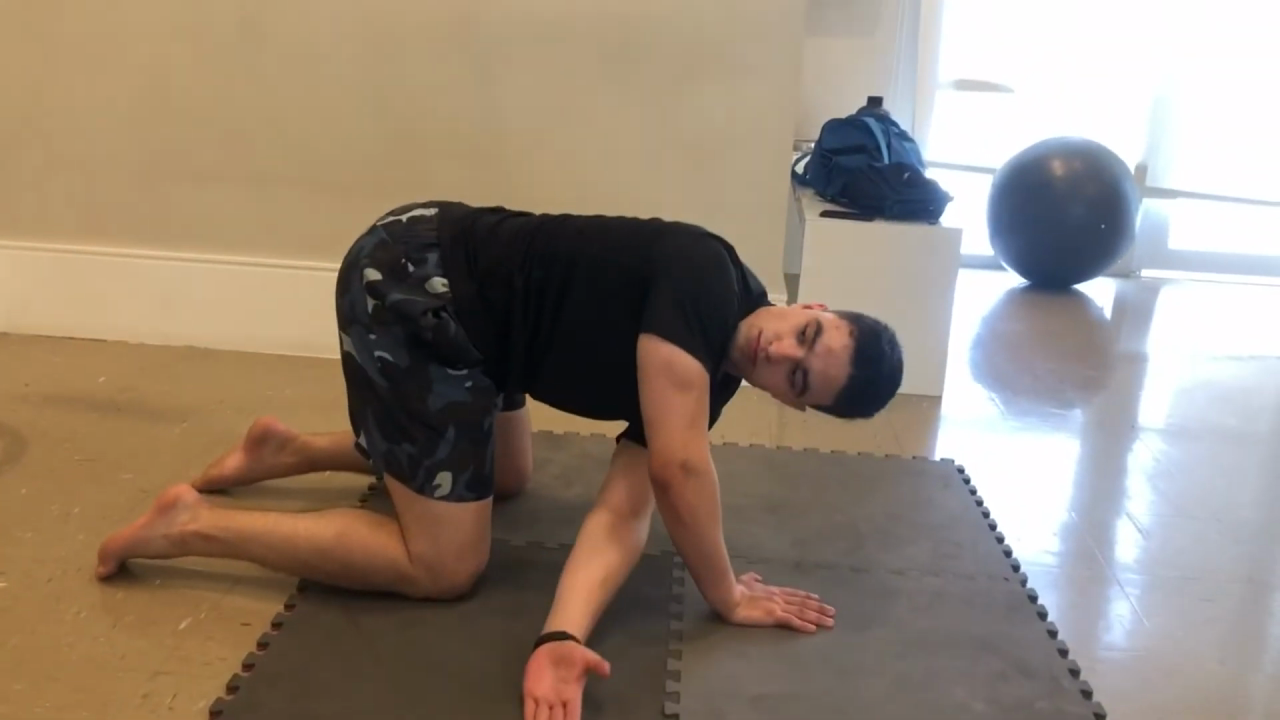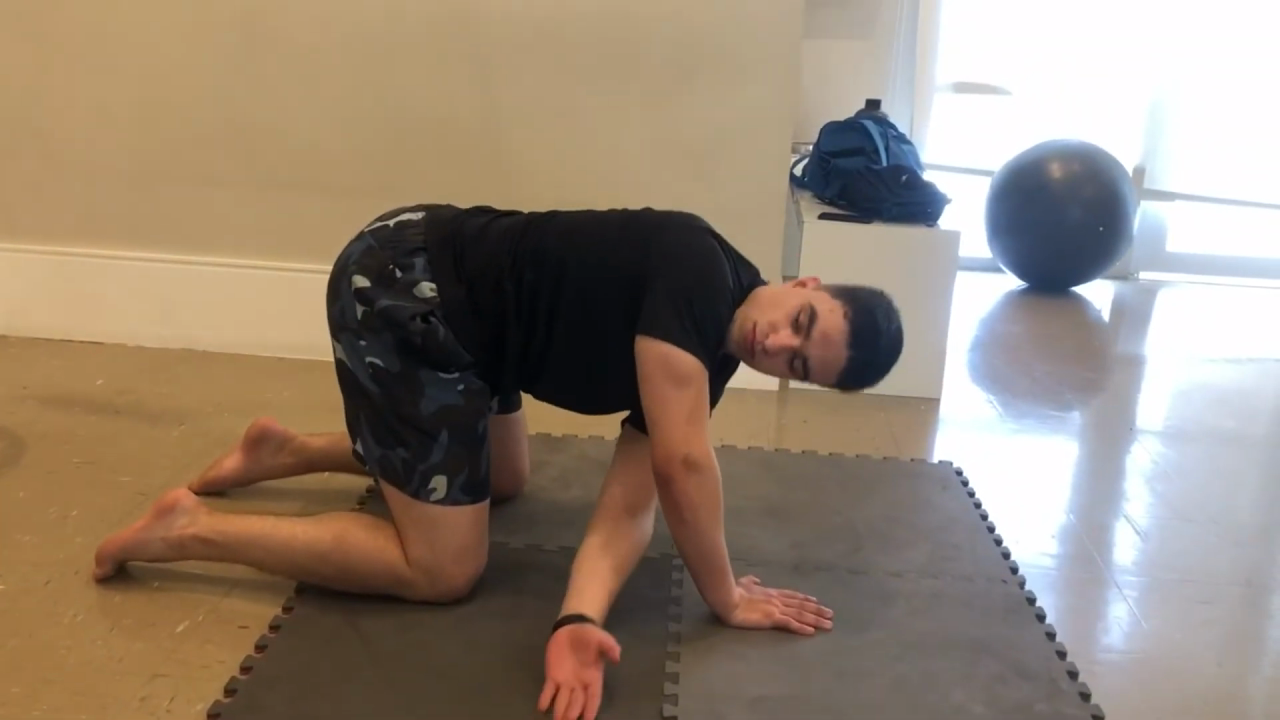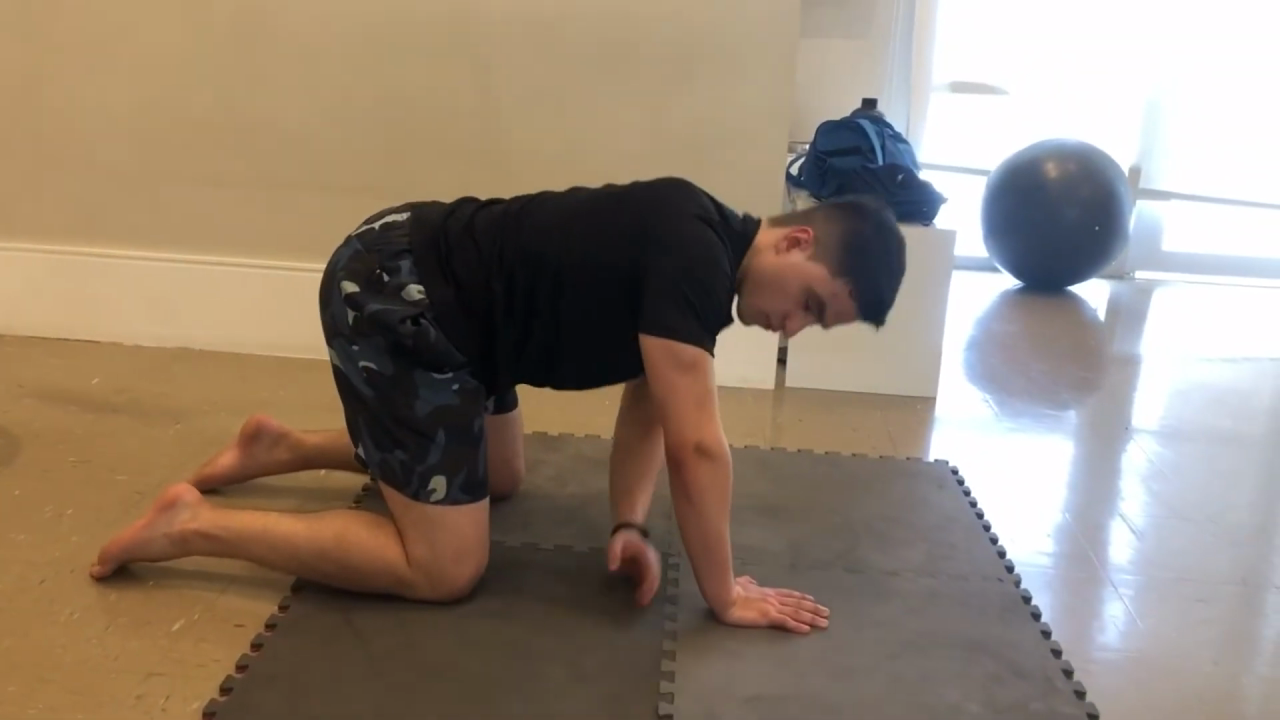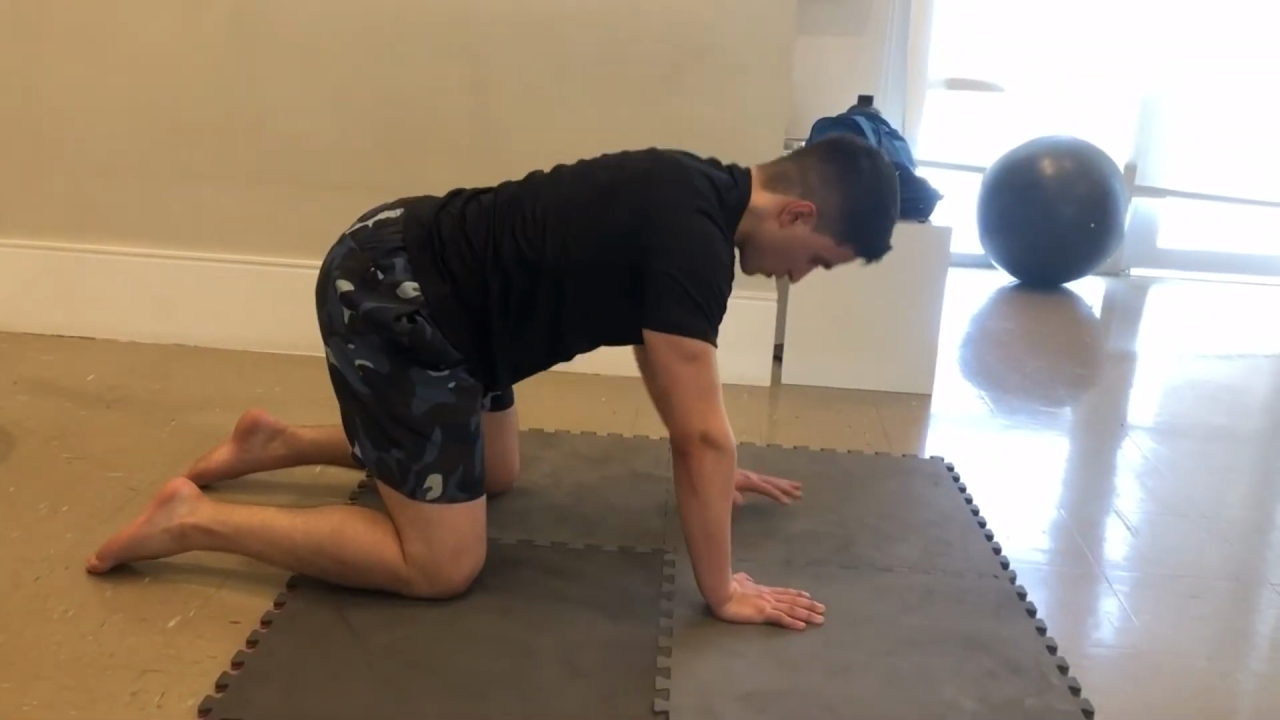
dt=0.3s
person 1, frame 1
left shoulder: (711, 373)
right shoulder: (706, 280)
left elbow: (622, 511)
right elbow: (679, 467)
left wrist: (560, 638)
right wrist: (727, 595)
left hip: (443, 300)
right hip: (410, 280)
left knee: (506, 477)
right knee: (446, 565)
left ankle: (288, 448)
right ankle: (195, 525)
person 1, frame 2
left shoulder: (709, 354)
right shoulder: (696, 271)
left elbow: (630, 503)
right elbow: (682, 464)
left wrist: (578, 621)
right wrist: (727, 596)
left hip: (432, 295)
right hip: (399, 291)
left knee: (502, 481)
right knee: (444, 568)
left ankle: (285, 449)
right ankle: (193, 529)
person 1, frame 3
left shoulder: (700, 250)
right shoulder: (693, 250)
left elbow: (645, 407)
right elbow: (696, 446)
left wrist: (628, 526)
right wrist: (724, 594)
left hip: (417, 286)
right hip: (390, 300)
left knee: (497, 478)
right knee: (446, 568)
left ankle: (284, 445)
right ankle: (196, 525)
person 1, frame 4
left shoulder: (697, 199)
right shoulder: (693, 236)
left elbow: (653, 346)
right elbow: (702, 433)
left wrist: (715, 477)
right wrist: (720, 589)
left hip: (410, 272)
right hip: (389, 300)
left knee: (492, 475)
right knee: (442, 566)
left ankle: (277, 442)
right ankle: (193, 520)
